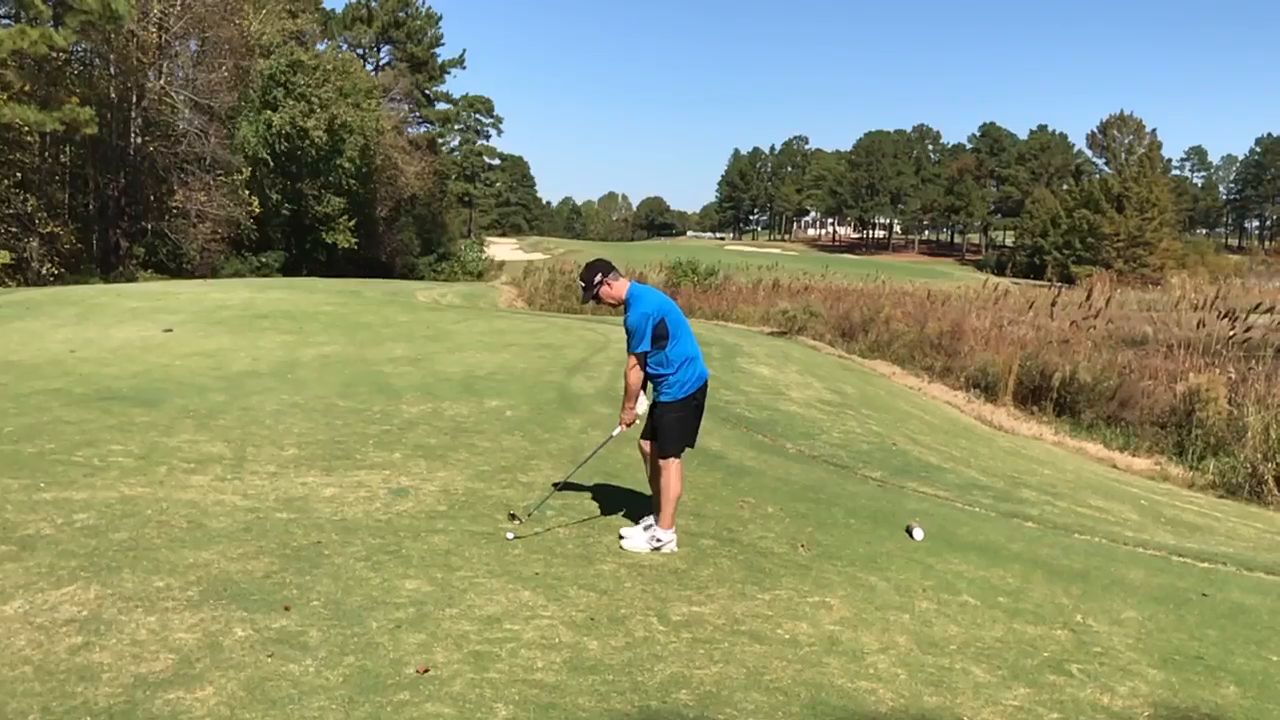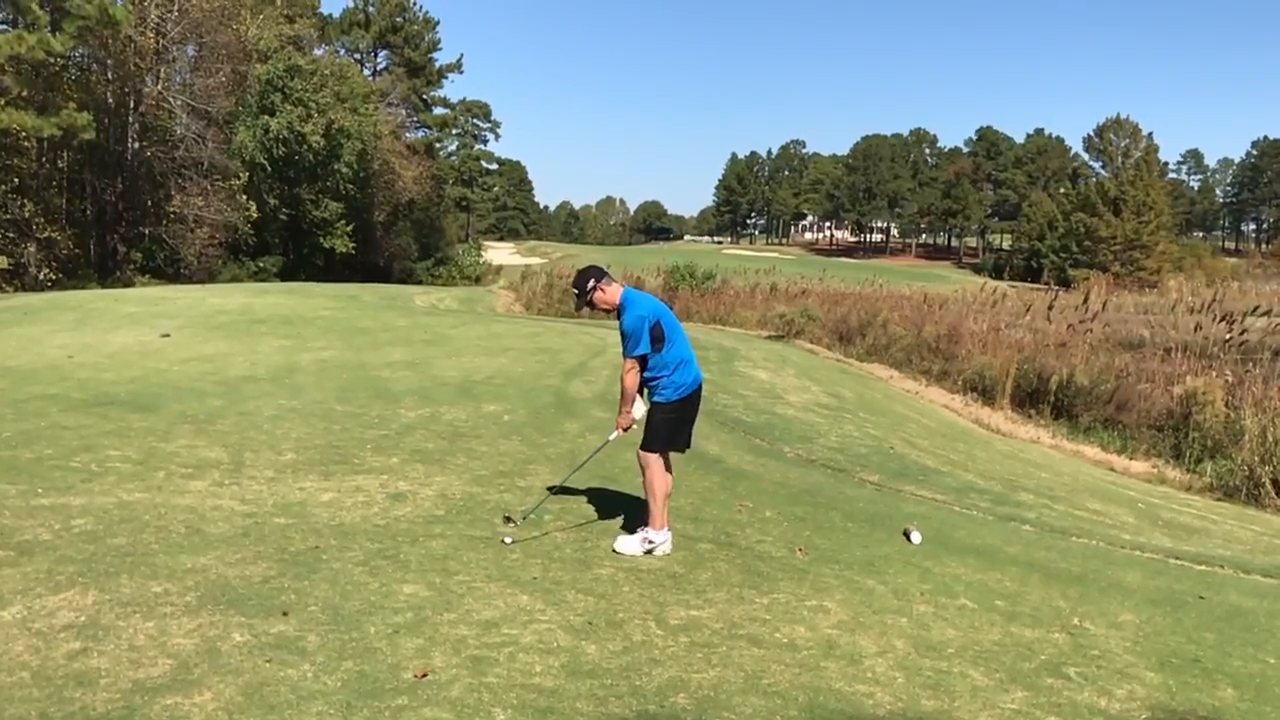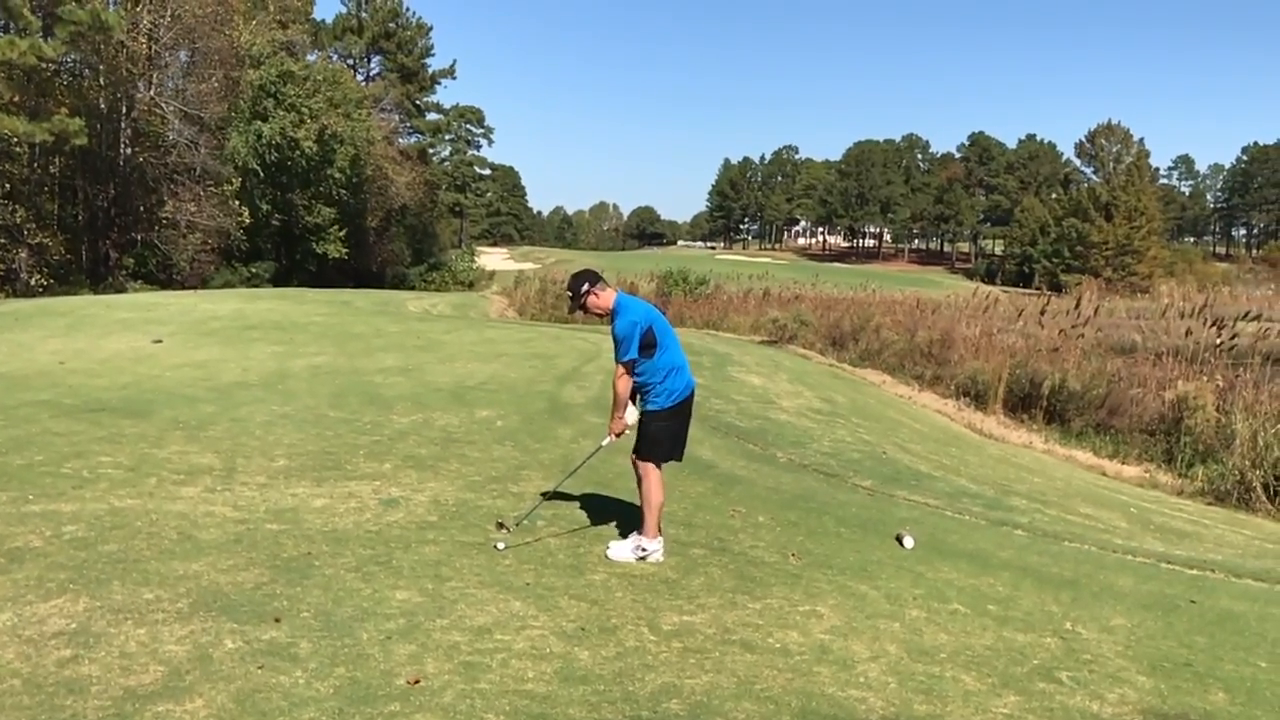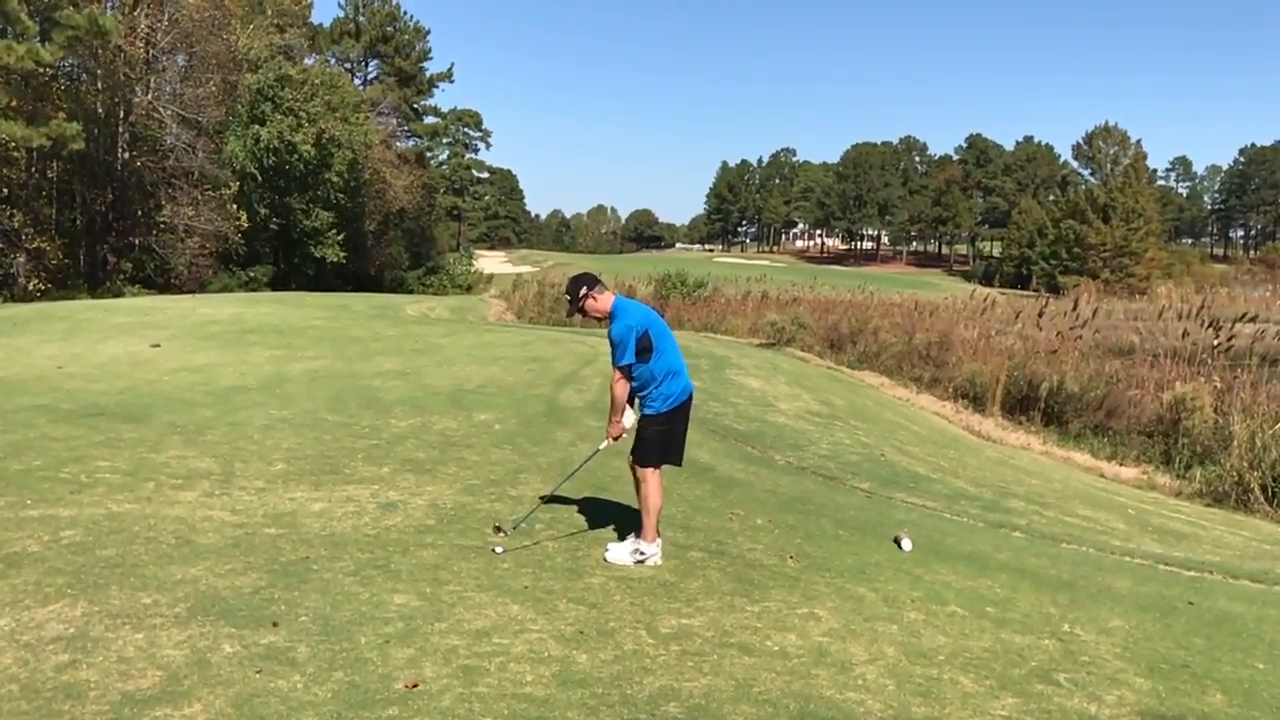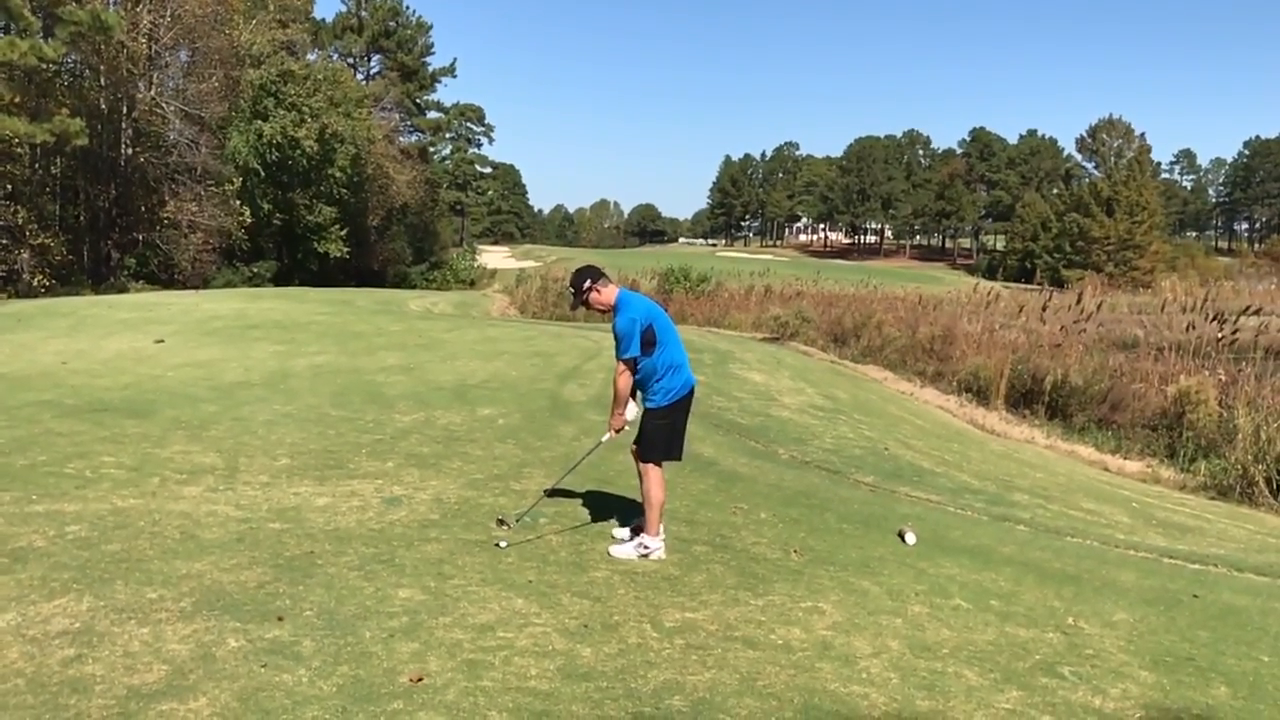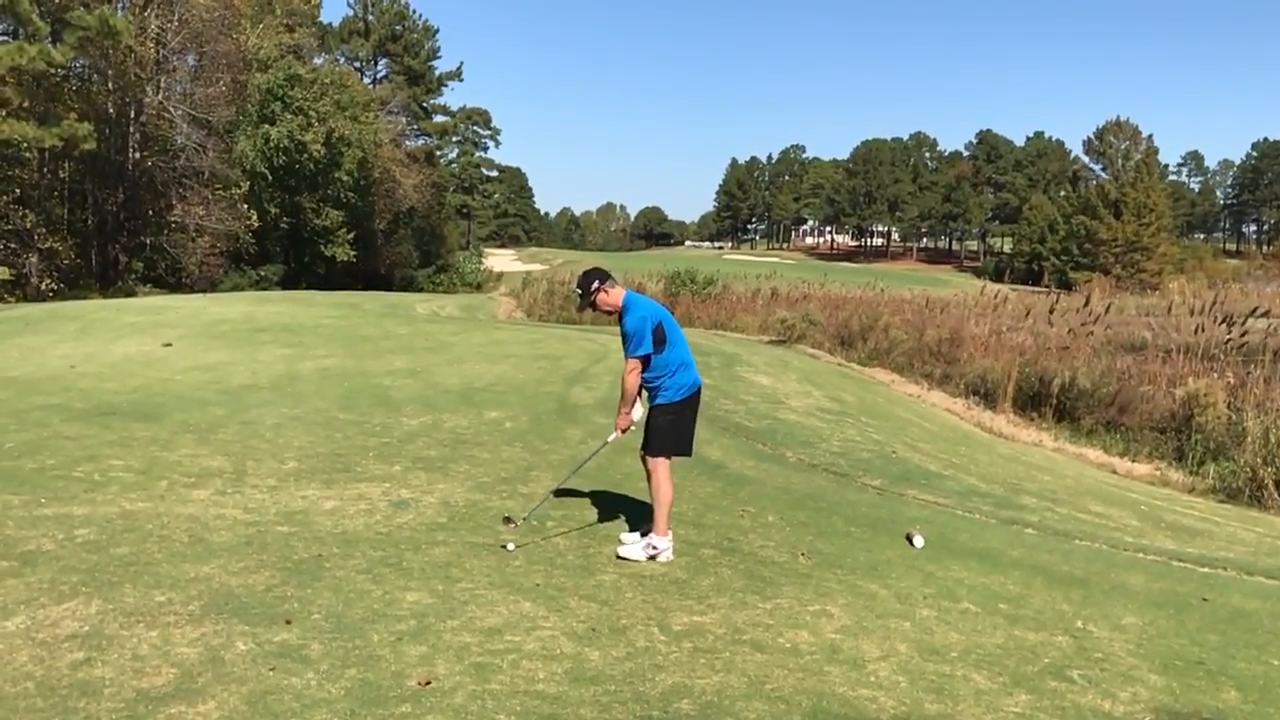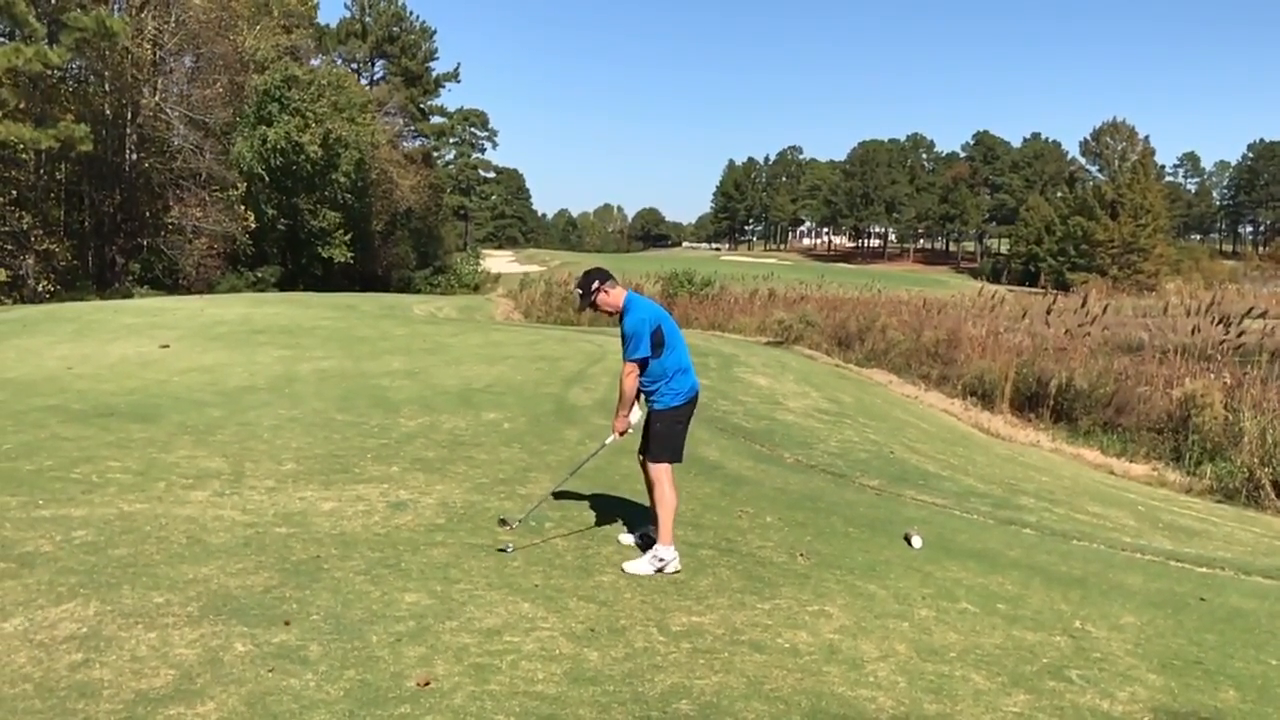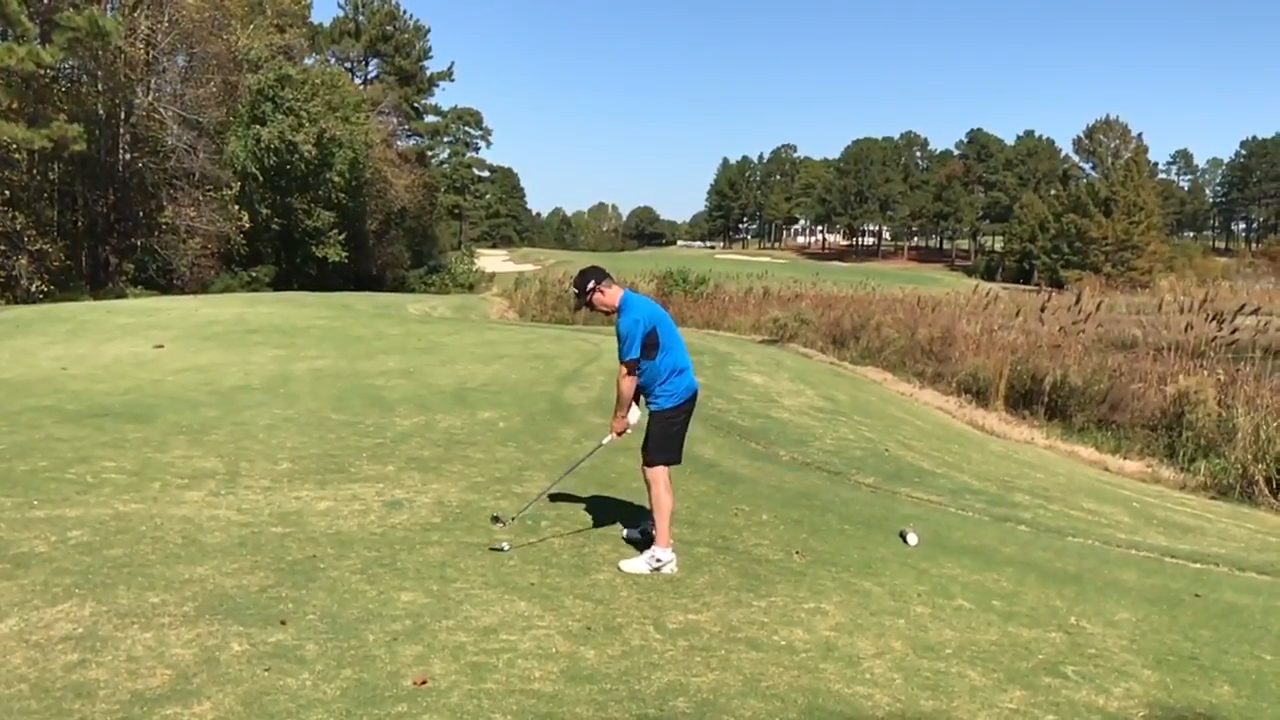
dt=0.4s
person 1, frame 1
left shoulder: (639, 309)
right shoulder: (640, 297)
left elbow: (635, 366)
right elbow: (644, 361)
left wrist: (627, 407)
right wrist: (635, 402)
left hip: (681, 386)
right hip: (674, 383)
left knee: (667, 457)
right knee: (649, 446)
left ankle: (664, 534)
right ankle: (658, 518)
person 1, frame 2
left shoulder: (634, 313)
right shoulder: (633, 303)
left elbow: (631, 369)
right elbow: (641, 365)
left wrist: (625, 411)
right wrist: (636, 401)
left hip: (675, 388)
right hip: (673, 386)
left knee: (650, 455)
right knee: (657, 456)
left ankle: (657, 534)
right ankle: (658, 527)
person 1, frame 3
left shoulder: (626, 318)
right shoulder: (627, 308)
left elbow: (623, 375)
right elbow: (633, 371)
left wrist: (617, 417)
right wrist: (627, 408)
left hip: (667, 395)
right hip: (663, 393)
left knee: (648, 465)
right knee: (642, 462)
left ankle: (650, 543)
right ankle: (649, 533)
person 1, frame 4
left shoulder: (623, 323)
right shoulder: (626, 310)
left elbow: (620, 379)
left wrist: (614, 421)
right wrist: (627, 410)
left hip: (664, 399)
right hip: (666, 396)
left knee: (646, 469)
right knee: (641, 465)
left ankle: (648, 547)
right ankle: (648, 536)
person 1, frame 5
left shoulder: (627, 316)
right shoulder: (631, 303)
left elbow: (624, 372)
left wrist: (617, 413)
right wrist: (629, 403)
left hip: (666, 393)
right hip: (666, 389)
left knee: (649, 463)
right knee: (641, 453)
left ankle: (651, 541)
right ankle: (651, 524)
person 1, frame 6
left shoulder: (637, 315)
right shoulder: (632, 310)
left elbow: (633, 370)
right elbow: (640, 367)
left wrist: (624, 412)
right wrist: (631, 406)
left hip: (675, 392)
right hip: (667, 391)
left knee: (657, 461)
right knee: (649, 457)
left ankle: (659, 542)
right ankle: (659, 528)
person 1, frame 7
left shoulder: (637, 316)
right shoulder: (633, 310)
left elbow: (631, 373)
right elbow: (639, 370)
left wrist: (621, 415)
right wrist: (629, 408)
left hip: (673, 397)
right hip: (664, 395)
left knee: (659, 468)
right knee: (647, 459)
left ankle: (665, 551)
right ankle: (656, 530)
person 1, frame 8
left shoulder: (630, 317)
right shoulder: (635, 305)
left elbow: (627, 374)
left wrist: (619, 416)
right wrist: (632, 406)
left hip: (670, 397)
right hip: (674, 392)
left knee: (655, 470)
right knee: (651, 460)
left ankle: (661, 553)
right ankle: (658, 526)
